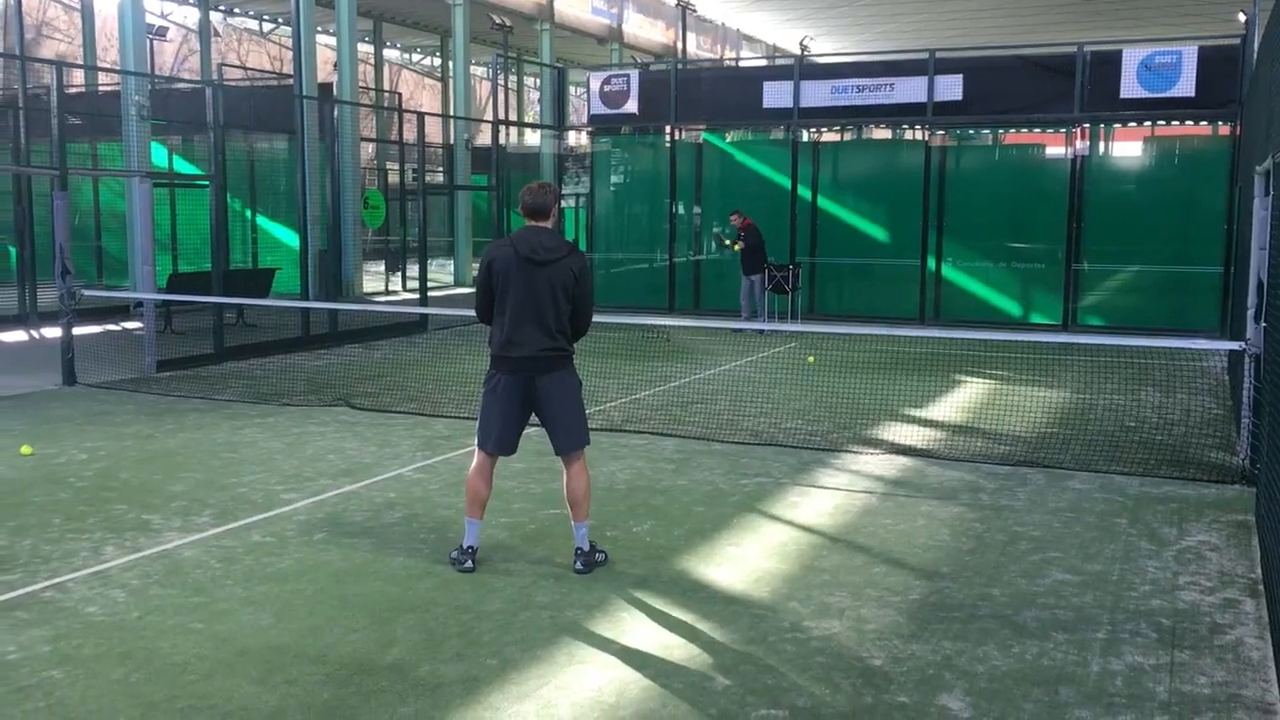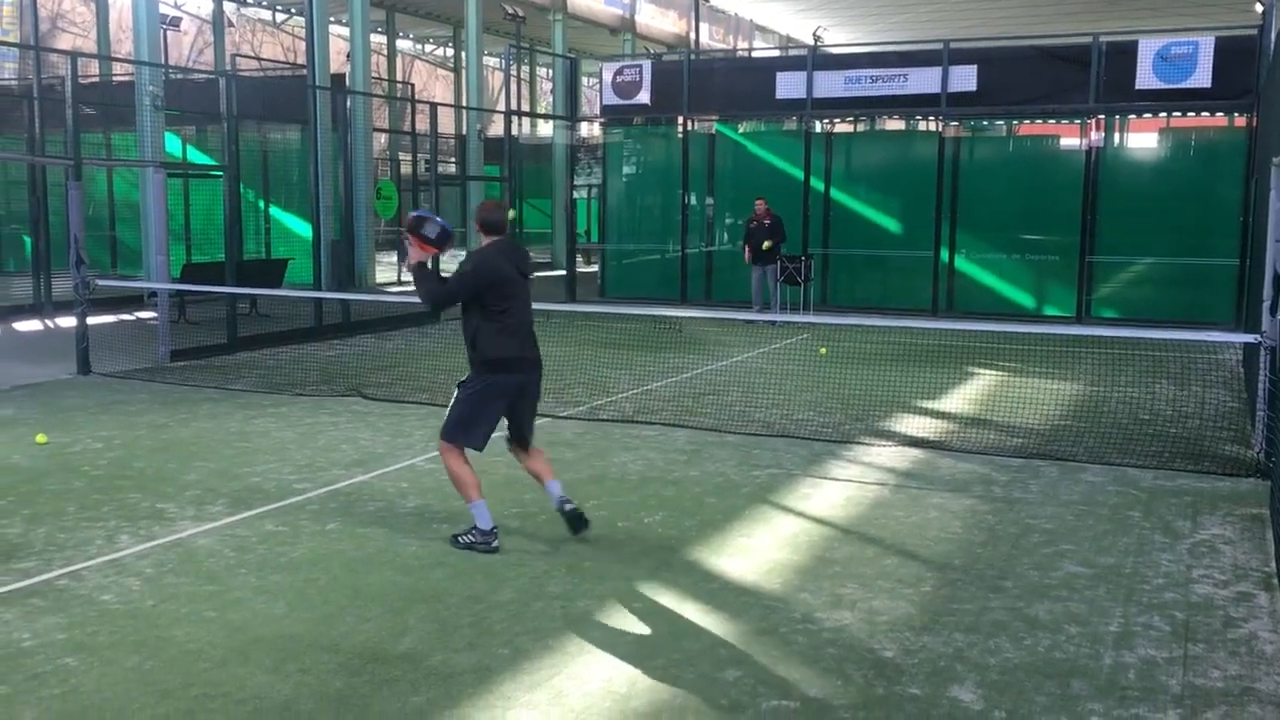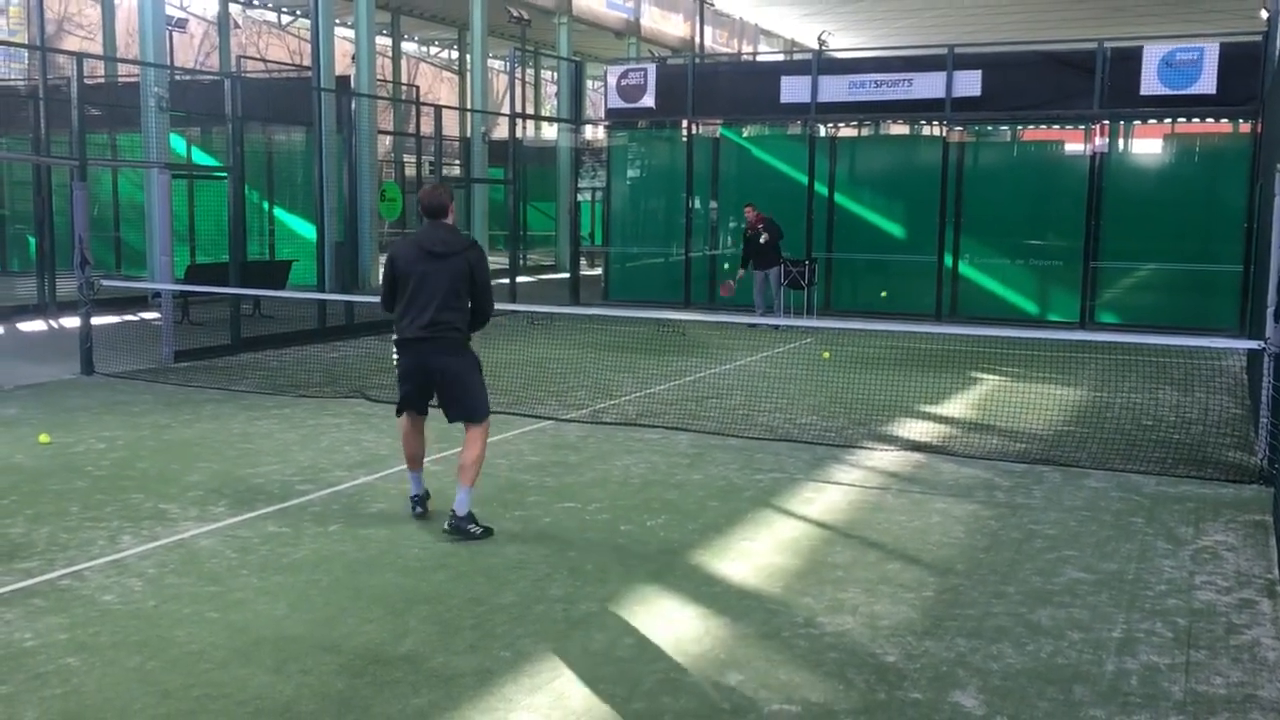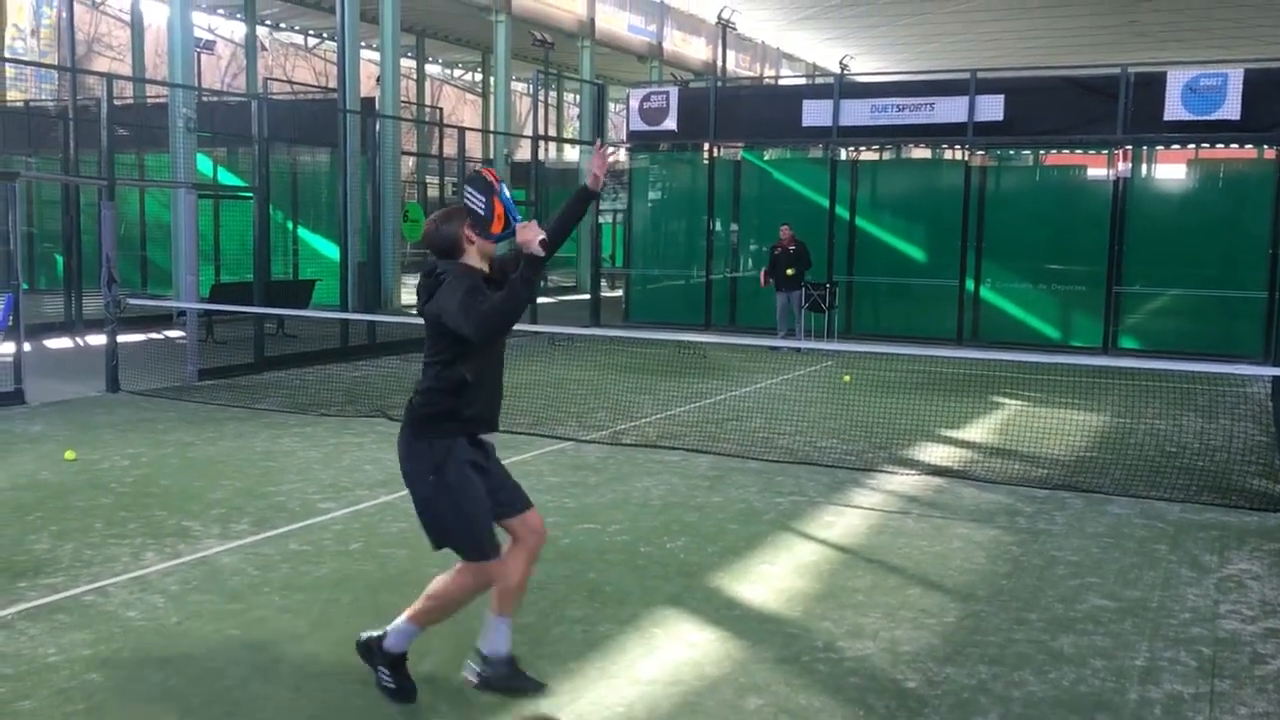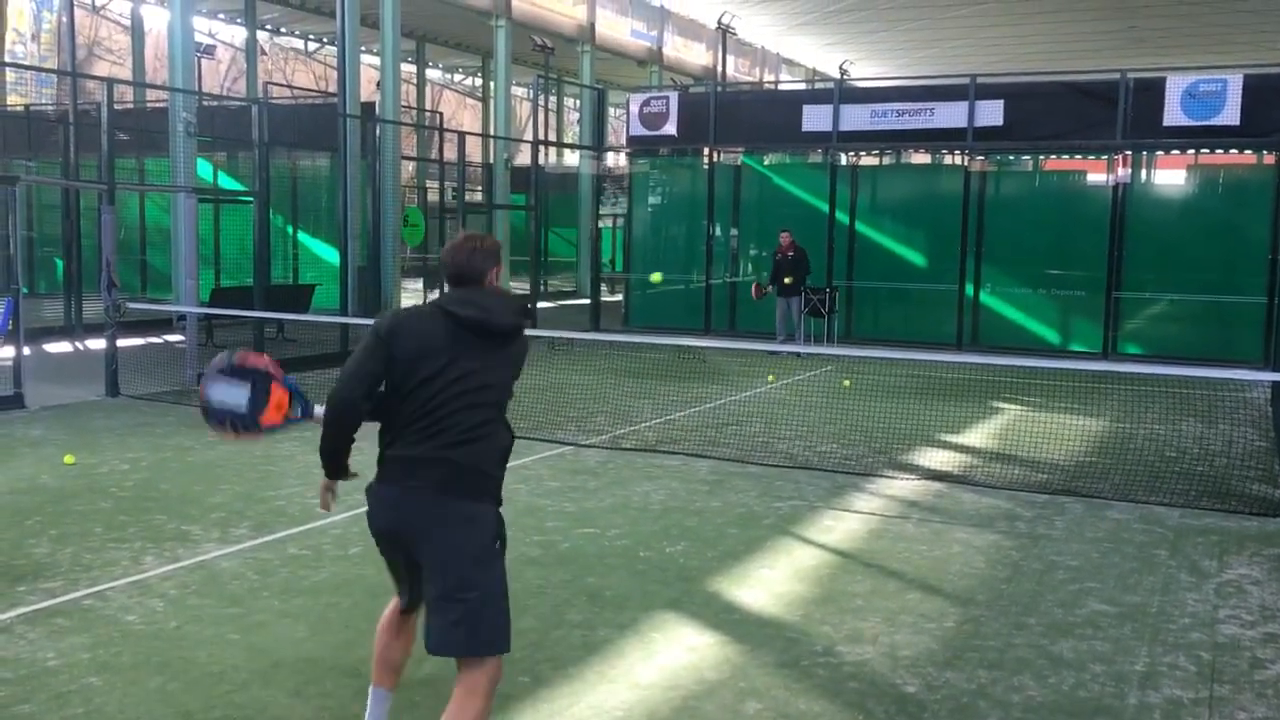
dt=1s
person 1, frame 1
left shoulder: (496, 253)
right shoulder: (573, 259)
left elbow: (482, 312)
right elbow: (582, 322)
left hip: (507, 368)
right hip: (556, 369)
left knee: (484, 458)
right knee: (574, 460)
left ankle: (468, 548)
right ankle: (583, 550)
person 1, frame 2
left shoulder: (481, 262)
right shoulder: (516, 260)
left elbow: (437, 299)
left wrist: (417, 266)
right wrist: (430, 270)
left hip: (492, 371)
right hip: (528, 367)
left knee: (450, 448)
right knee: (523, 447)
left ankle: (485, 530)
right ankle: (563, 502)
person 1, frame 3
left shoulder: (400, 249)
right shoulder: (470, 251)
left elbow: (387, 303)
right elbow: (484, 311)
left hip: (410, 349)
right hip: (452, 350)
left knee: (412, 419)
right knee: (477, 429)
left ankle: (417, 495)
right ankle: (461, 514)
person 1, frame 4
left shoulder: (485, 278)
right shoulder: (455, 285)
left elbow: (546, 242)
right elbow: (488, 325)
left wrist: (590, 188)
right wrist: (529, 260)
left hip: (464, 438)
right hip: (436, 441)
left knee: (530, 533)
right knee: (484, 566)
left ankle: (493, 658)
right ankle: (388, 646)
person 1, frame 5
left shoulder: (399, 326)
right shoulder: (511, 332)
left elbow: (347, 403)
left wrist: (333, 470)
left hip: (393, 496)
right hip: (463, 508)
left knee: (408, 603)
right knee: (481, 667)
